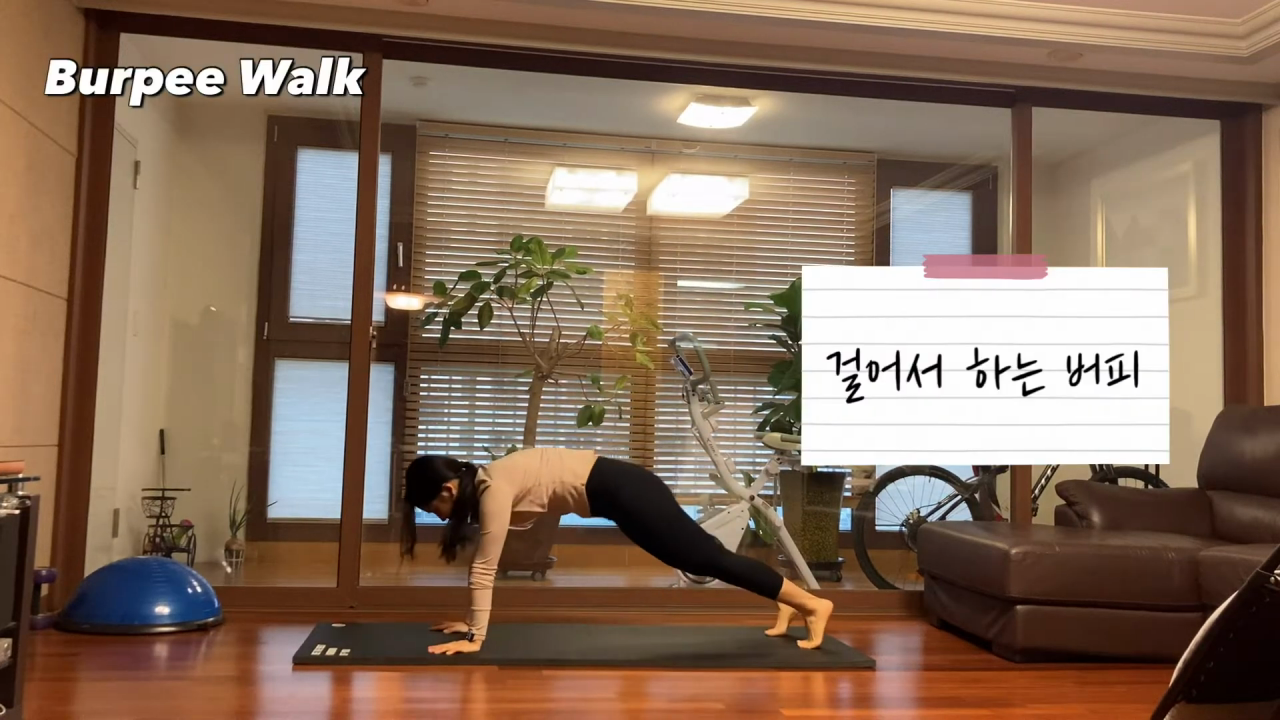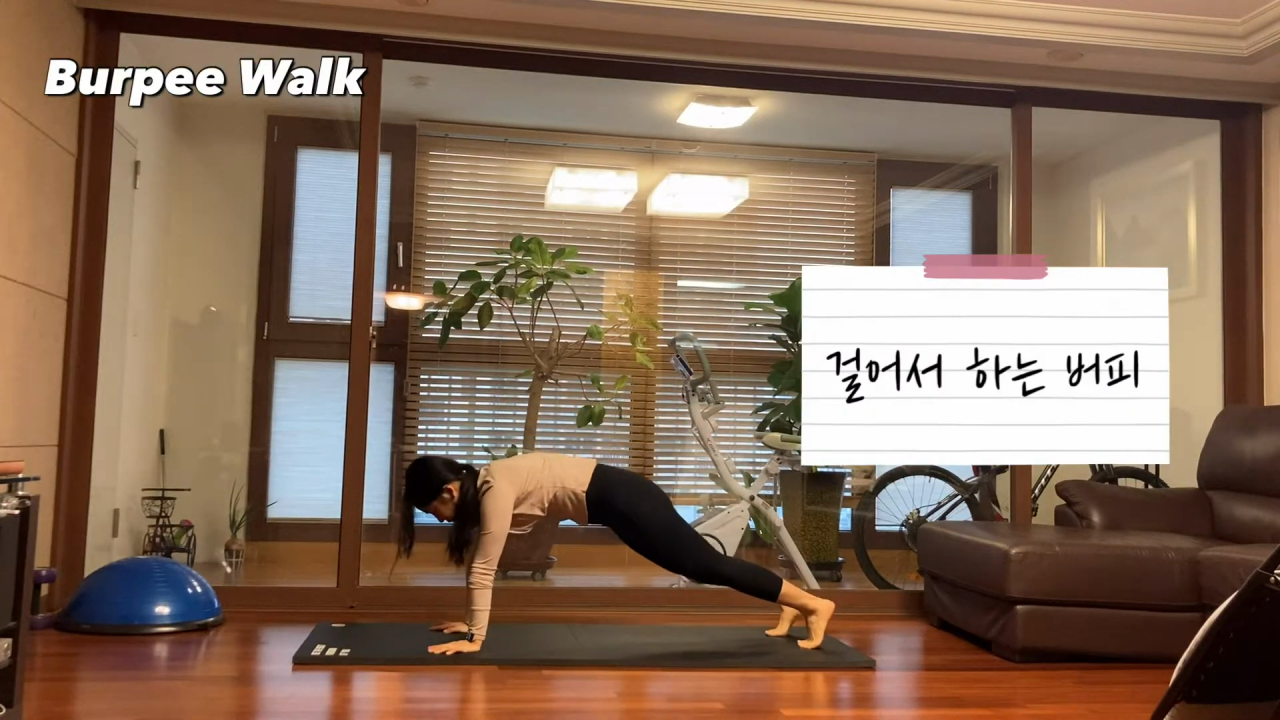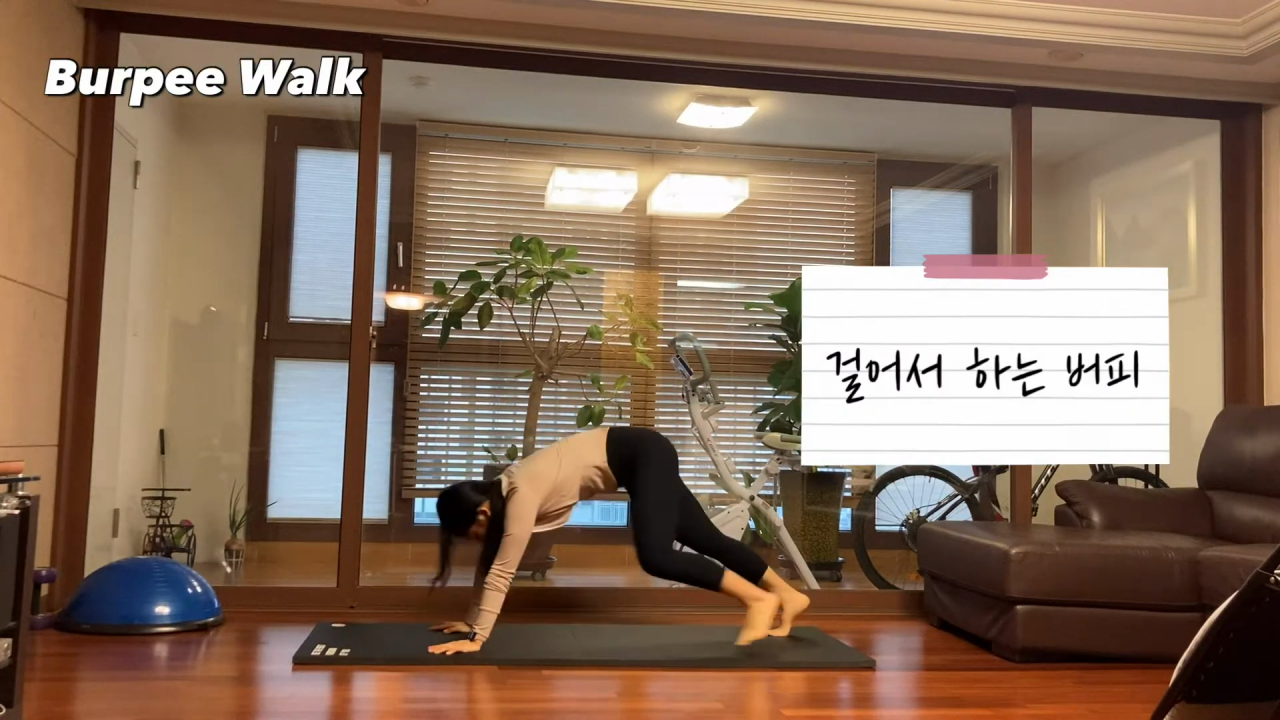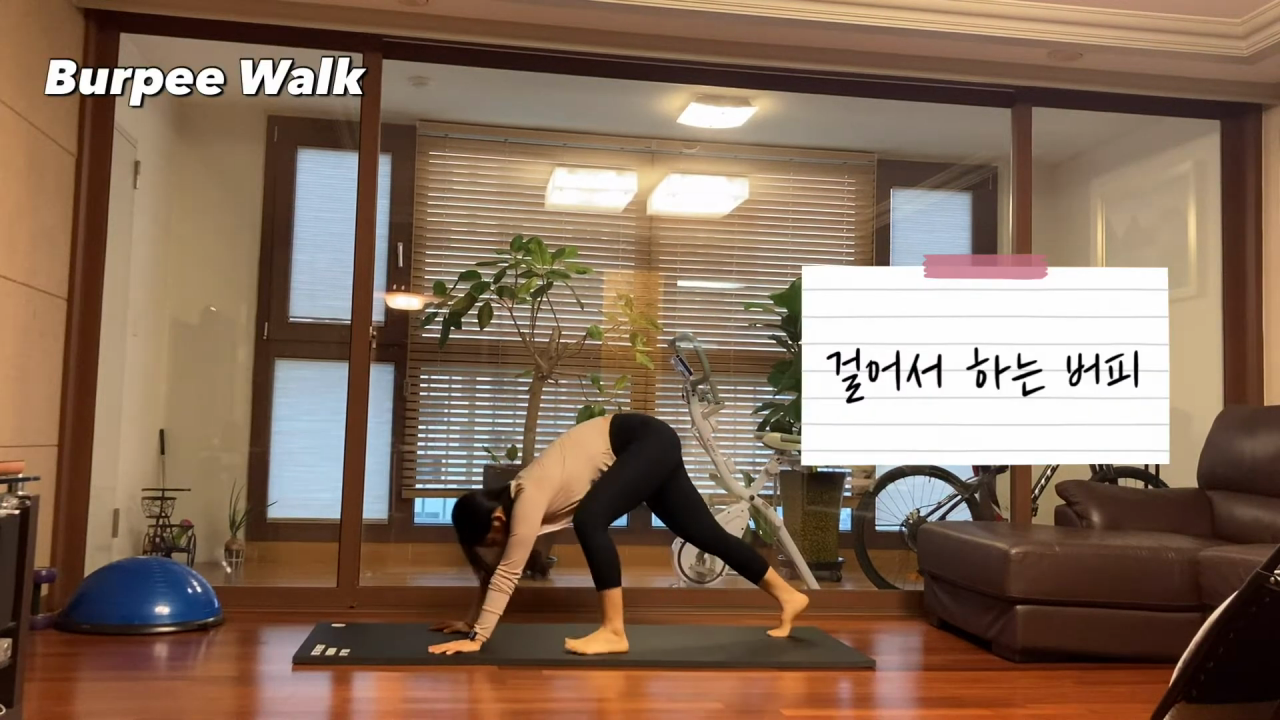
dt=0.3s
person 1, frame 1
left shoulder: (493, 488)
right shoulder: (482, 483)
left elbow: (485, 567)
right elbow: (484, 564)
left wrist: (475, 637)
right wrist: (472, 621)
left hip: (621, 490)
right hip: (615, 489)
left knee: (709, 558)
right knee: (701, 560)
left ankle: (811, 605)
right ankle: (786, 602)
person 1, frame 2
left shoulder: (494, 490)
right shoulder: (483, 485)
left elbow: (484, 568)
right elbow: (478, 565)
left wrist: (475, 638)
right wrist: (470, 621)
left hip: (620, 499)
right hip: (614, 499)
left knee: (707, 564)
right knee: (703, 564)
left ankle: (813, 604)
right ankle: (789, 605)
person 1, frame 3
left shoulder: (520, 499)
right shoulder: (499, 495)
left elbow: (502, 573)
right elbow: (491, 566)
left wrist: (476, 638)
right wrist: (470, 621)
left hip: (644, 452)
right hip: (635, 456)
left knee: (654, 553)
right knee: (702, 538)
left ankle: (758, 600)
right ankle: (788, 597)
person 1, frame 4
left shoulder: (528, 501)
right shoulder: (509, 498)
left elbow: (508, 574)
right elbow: (500, 570)
left wrist: (477, 638)
right wrist: (472, 621)
left hip: (649, 439)
right hip: (641, 445)
left knee: (590, 519)
right knee: (704, 534)
left ankle: (614, 631)
right ankle: (787, 596)
